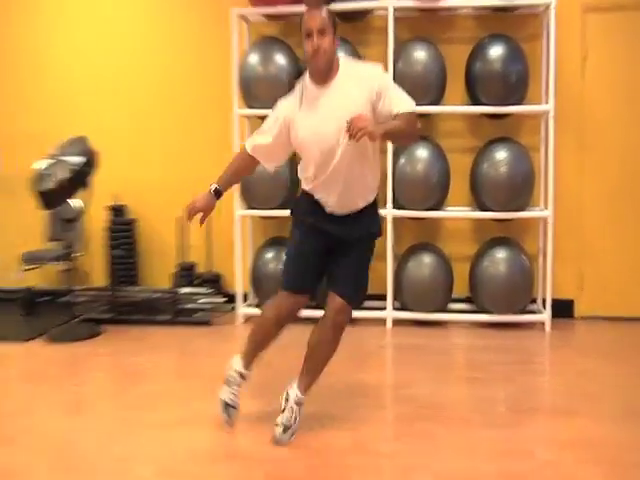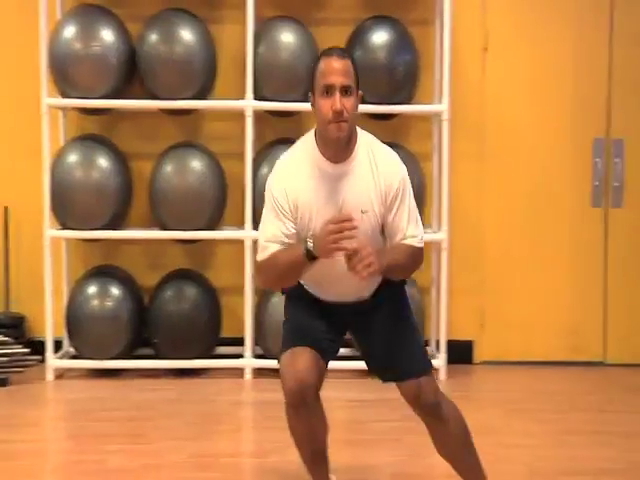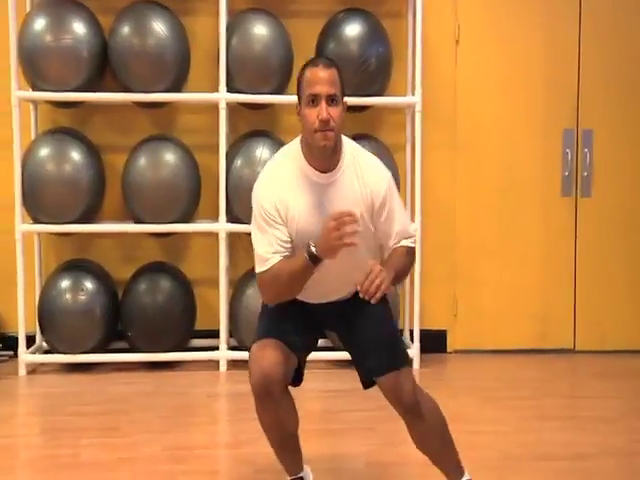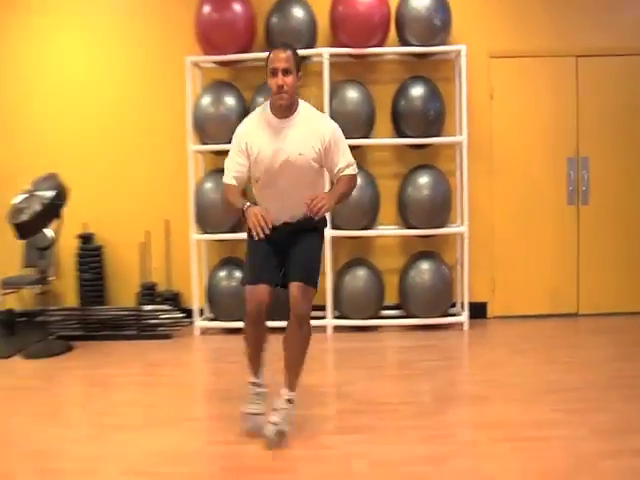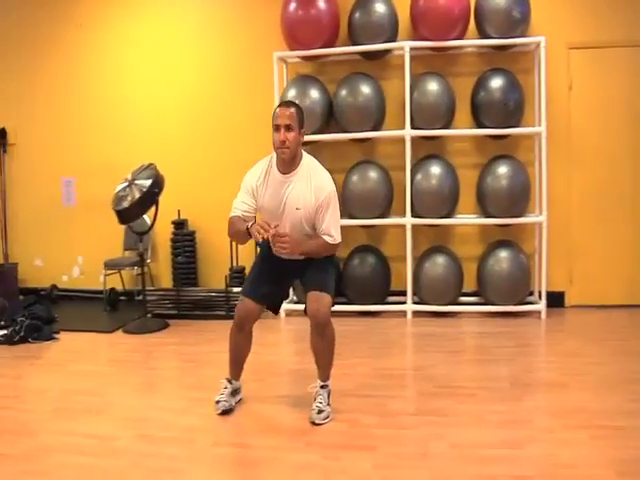
dt=0.4s
person 1, frame 1
left shoulder: (370, 79)
right shoulder: (291, 107)
left elbow: (412, 124)
right elbow: (253, 152)
left wrist: (380, 130)
right wrist: (214, 192)
left hip: (360, 216)
right hip: (314, 210)
left knee: (338, 311)
right knee: (289, 303)
left ankle: (298, 393)
right ankle: (240, 369)
person 1, frame 2
left shoulder: (388, 166)
right shoulder: (287, 174)
left elbow: (412, 253)
right elbow: (268, 276)
left wrist: (380, 262)
right wrist: (315, 249)
left hip: (377, 294)
right hip: (311, 297)
left knee: (428, 398)
right knee: (298, 382)
person 1, frame 3
left shoulder: (372, 174)
right shoulder: (272, 183)
left elbow: (404, 246)
right elbow: (269, 290)
left wrist: (387, 273)
right wrist: (319, 251)
left hip: (357, 295)
right hip: (291, 297)
left knee: (405, 395)
right knee: (264, 376)
person 1, frame 4
left shoulder: (322, 126)
right shoulder: (249, 128)
left elbow: (348, 173)
right elbow: (231, 184)
left wrist: (331, 196)
right wrist: (246, 208)
left hip: (306, 227)
right hip: (265, 228)
left knee: (298, 307)
right knee: (256, 303)
left ankle: (287, 400)
right ankle: (256, 386)
person 1, frame 5
left shoulder: (320, 181)
right shoulder: (257, 175)
left elbow: (331, 242)
right elbow: (233, 229)
left wrist: (300, 245)
right wrist: (250, 227)
left hip: (314, 255)
right hip: (273, 254)
left knee: (319, 313)
right knee: (243, 315)
left ankle: (323, 389)
right ankle: (233, 384)
